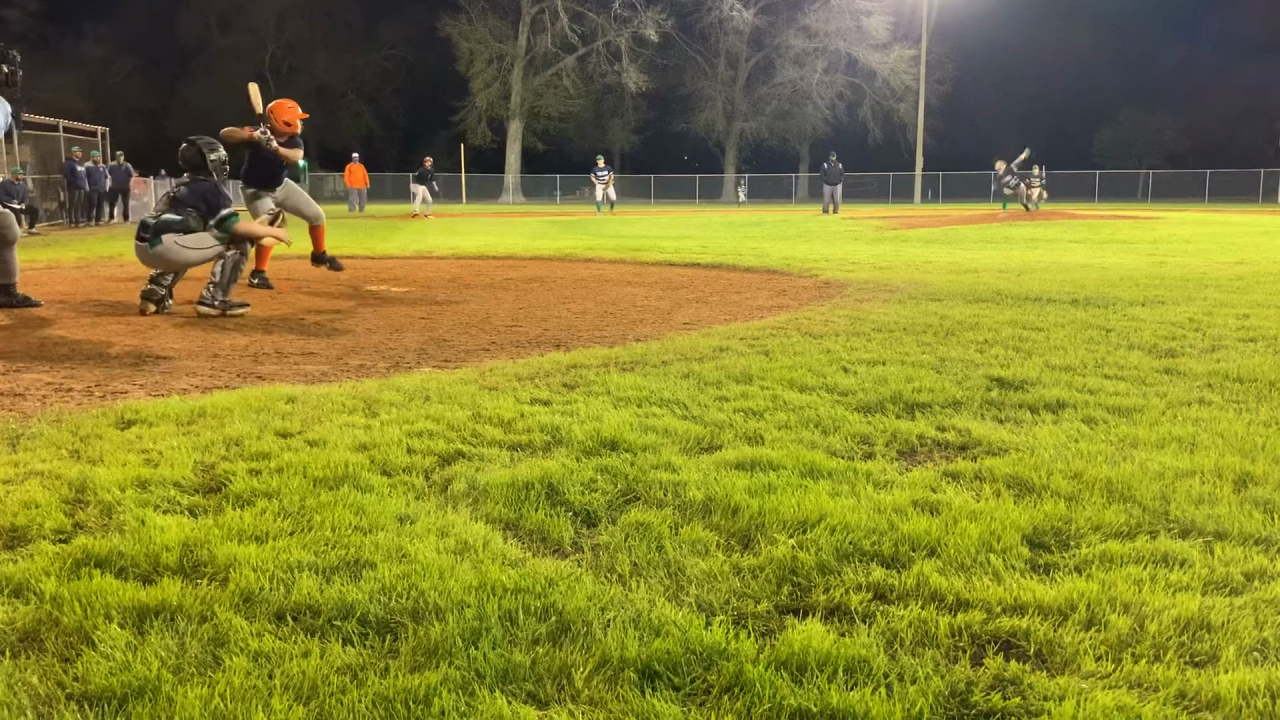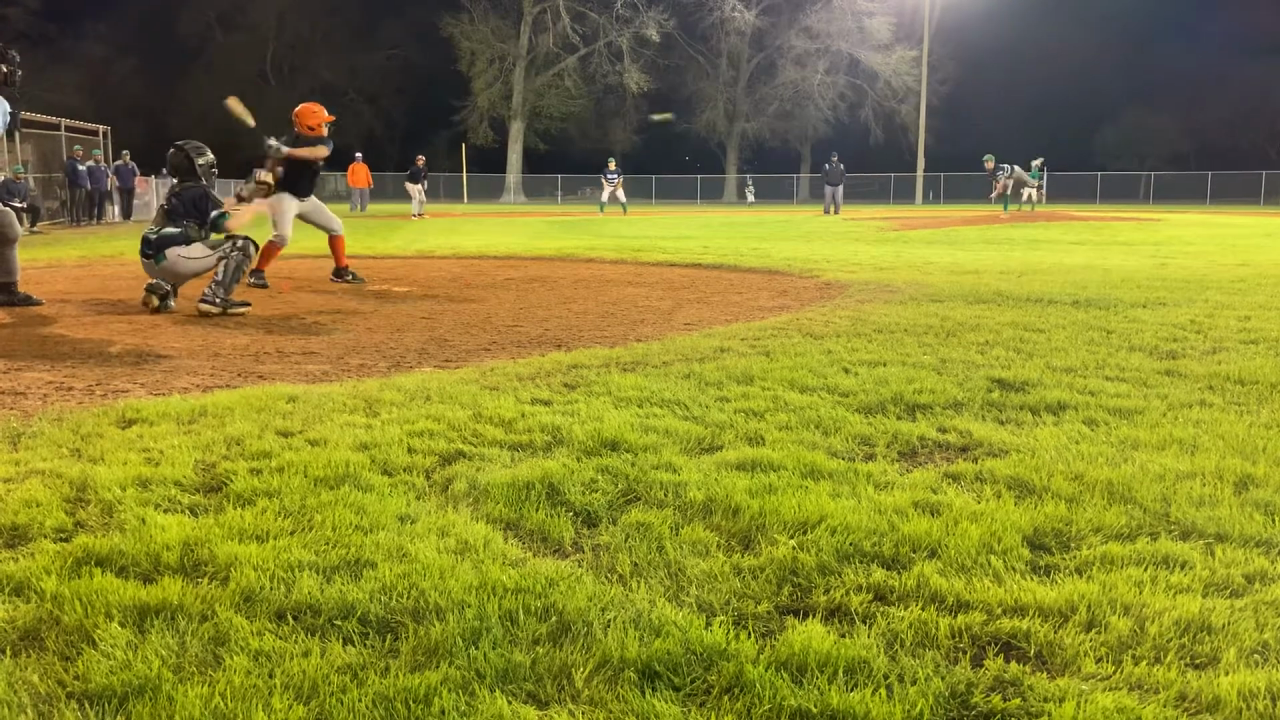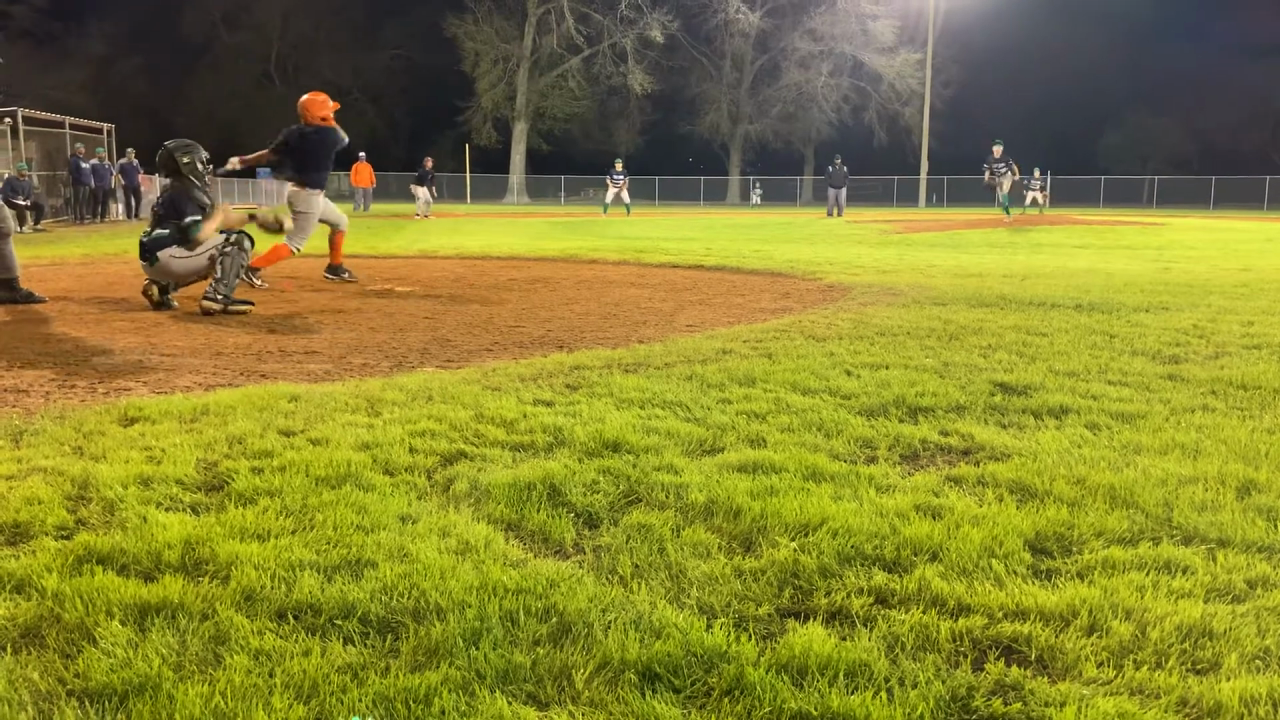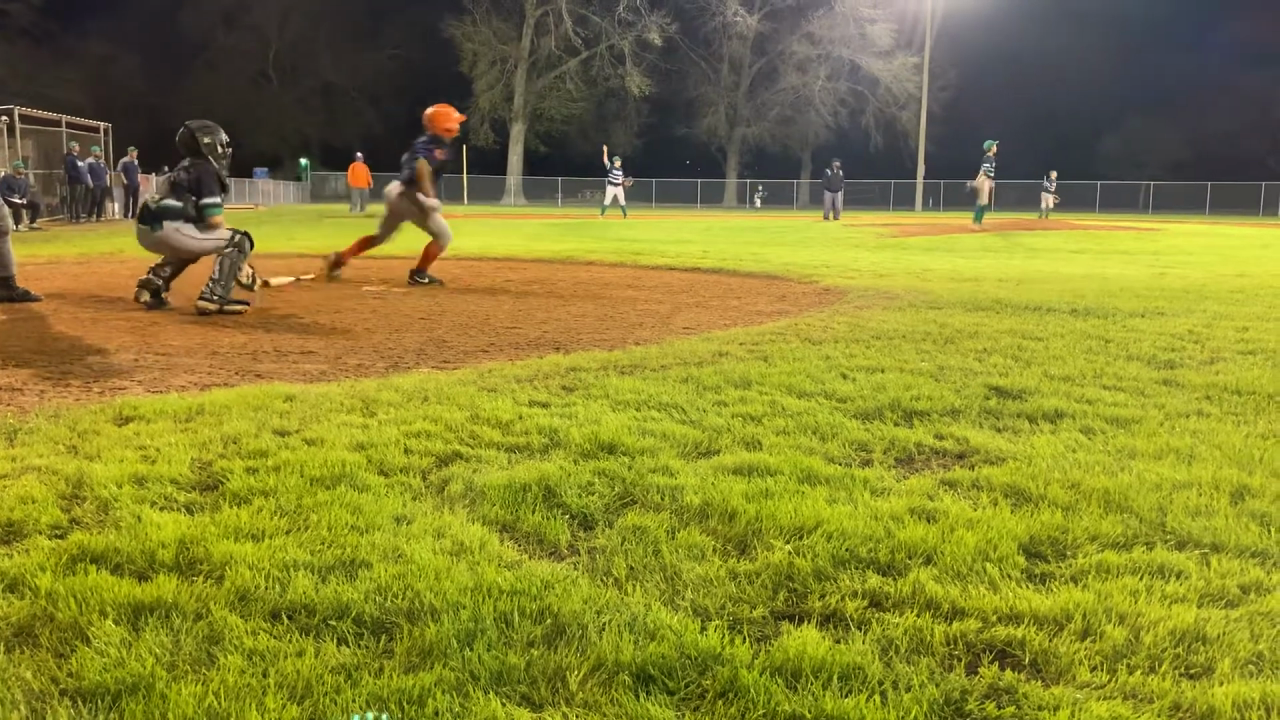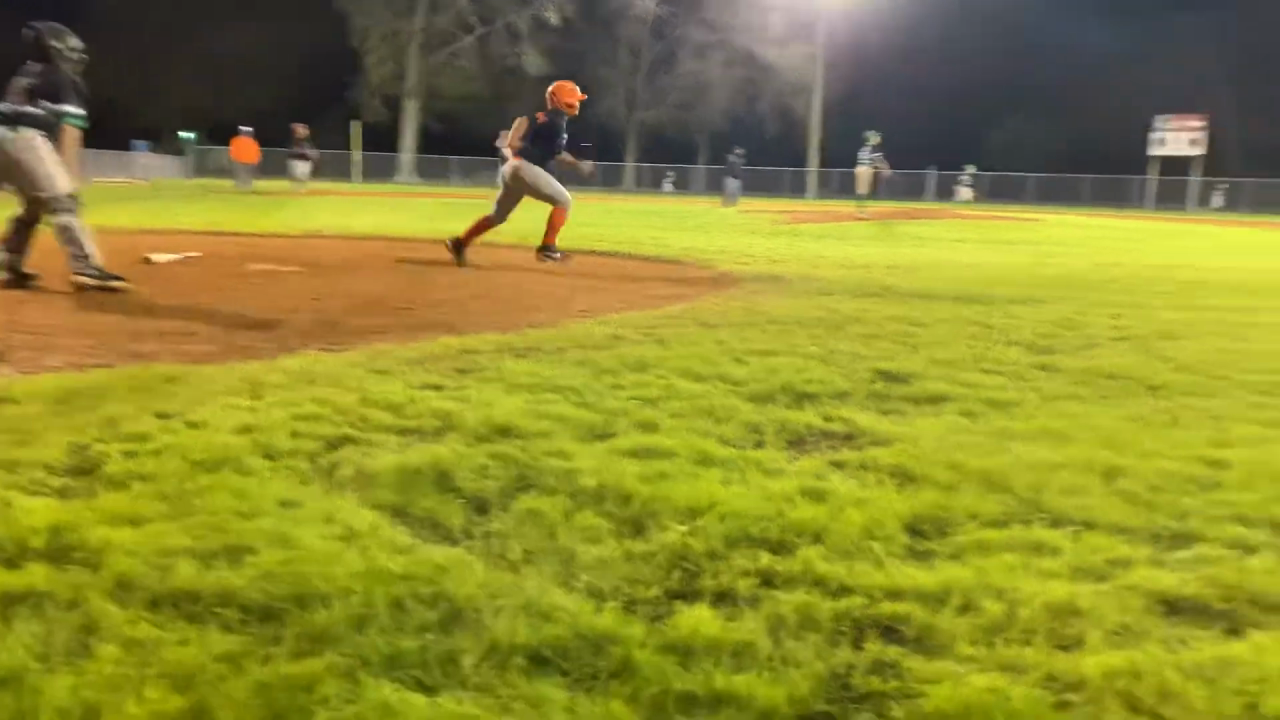
dt=0.5s
person 1, frame 1
left shoulder: (186, 186)
right shoulder: (208, 188)
left elbow: (210, 229)
right elbow: (237, 226)
left wrist: (259, 228)
right wrist: (273, 231)
left hip: (146, 247)
right hip: (164, 246)
left knee: (185, 245)
right knee: (238, 242)
left ankle: (155, 294)
right ankle: (214, 301)
person 1, frame 2
left shoulder: (180, 190)
right shoulder: (199, 192)
left elbow: (213, 207)
right elbow: (229, 226)
left wrist: (241, 198)
right wrist: (254, 207)
left hip: (152, 260)
right hip: (169, 258)
right knee: (243, 247)
left ankle: (160, 290)
right ankle: (216, 299)
person 1, frame 3
left shoulder: (187, 188)
right shoulder: (185, 193)
left elbow: (218, 216)
right elbow: (199, 235)
left wrist: (248, 218)
right wrist: (218, 217)
left hip: (156, 260)
right hip: (165, 258)
left knee: (213, 262)
right knee: (239, 241)
left ankle: (161, 286)
right ankle: (218, 297)
person 1, frame 4
left shoulder: (188, 168)
right shoulder: (208, 171)
left elbow: (203, 219)
right elbow: (214, 220)
right wrist: (230, 238)
left hip: (147, 230)
right hip: (165, 228)
left knee: (193, 244)
right knee: (238, 242)
left ankle: (151, 285)
right ankle: (214, 298)
person 1, frame 5
left shoulder: (30, 73)
right shoulder: (64, 78)
right elbow: (69, 129)
right wrist: (68, 172)
right hip: (26, 137)
left knee: (36, 204)
right knee: (61, 202)
right ankle: (88, 270)
person 2, frame 1
left shoulder: (294, 141)
right shoulder: (258, 134)
left elbow: (296, 157)
right elbow: (225, 134)
left wrist: (275, 147)
right wrist: (252, 136)
left hip: (281, 186)
right hip: (256, 191)
left knee: (316, 215)
left ankle: (320, 255)
right ankle: (258, 274)
person 2, frame 2
left shoulder: (323, 142)
right shoulder: (289, 142)
left elbow: (320, 152)
right elbow: (271, 170)
left wrist: (287, 152)
right wrist: (276, 156)
left hip: (305, 198)
right hip: (283, 196)
left knee: (335, 226)
right knee: (282, 236)
left ankle: (341, 270)
right ankle: (257, 272)
person 2, frame 3
left shoulder: (293, 133)
right shoulder: (331, 136)
left elbow: (269, 156)
right elbow: (344, 140)
left wrist: (241, 161)
right wrist: (331, 123)
left hip: (300, 190)
right hip: (309, 195)
left knee: (340, 222)
right knee: (294, 243)
left ankle: (335, 268)
right ankle: (253, 269)
person 2, frame 4
left shoulder: (423, 141)
right shoulder: (441, 148)
left elbow: (407, 159)
right elbow: (421, 165)
right wrist: (430, 196)
left hip: (396, 192)
right hip: (410, 198)
left knee: (382, 236)
right knee: (444, 236)
left ankle: (339, 260)
right ankle: (419, 273)
person 2, frame 5
left shoulder: (559, 123)
right shoulder: (552, 119)
left elbow: (557, 153)
right elbow: (522, 120)
left wrist: (578, 164)
right wrist: (508, 145)
left hip: (524, 169)
right hip: (523, 168)
left knee: (499, 216)
right knee: (564, 202)
left ankle: (460, 244)
right ankle: (547, 247)
